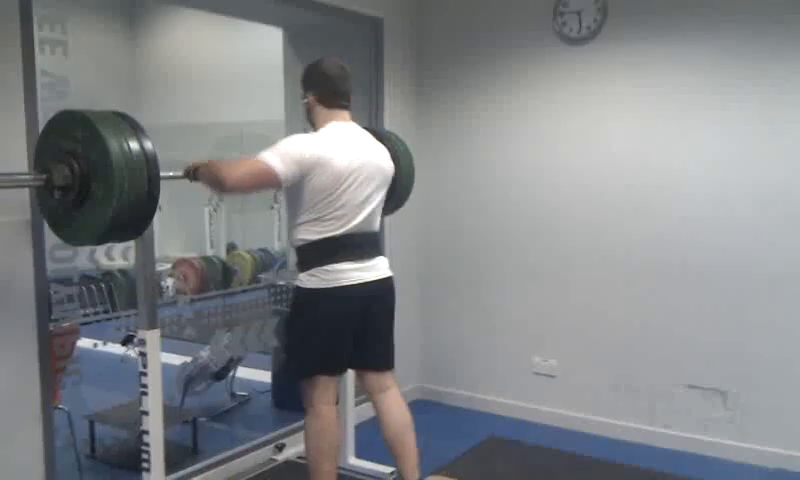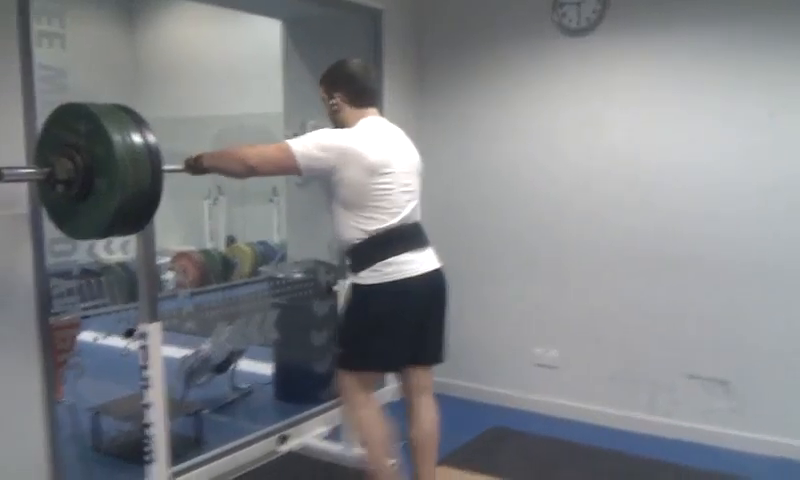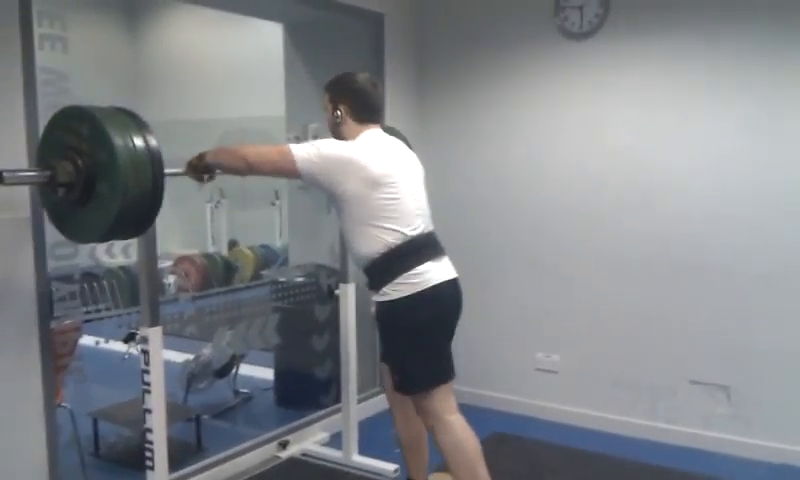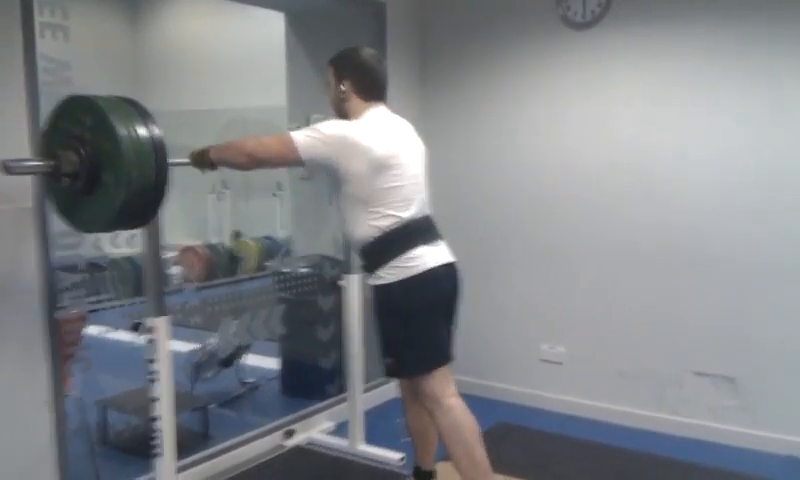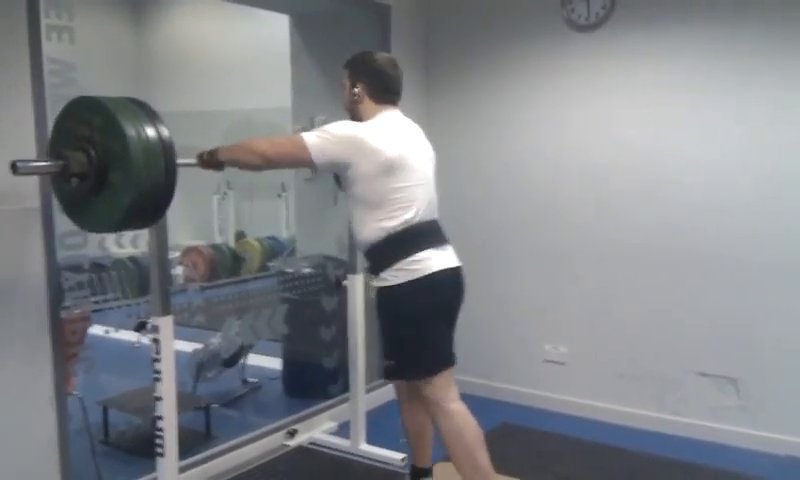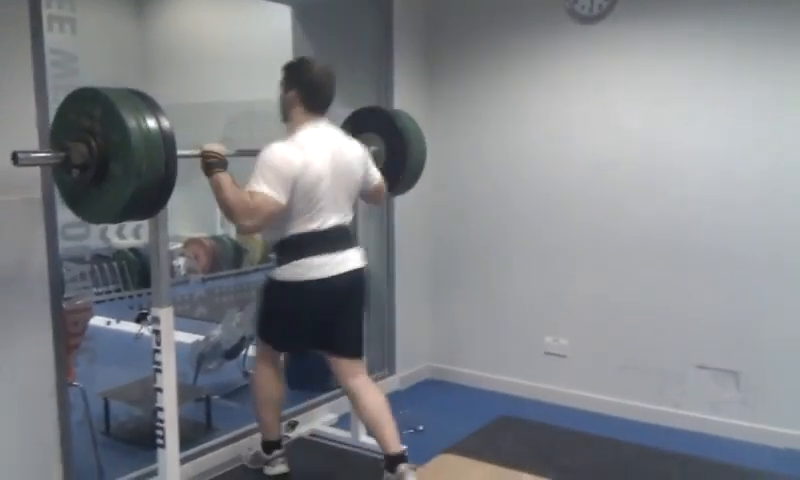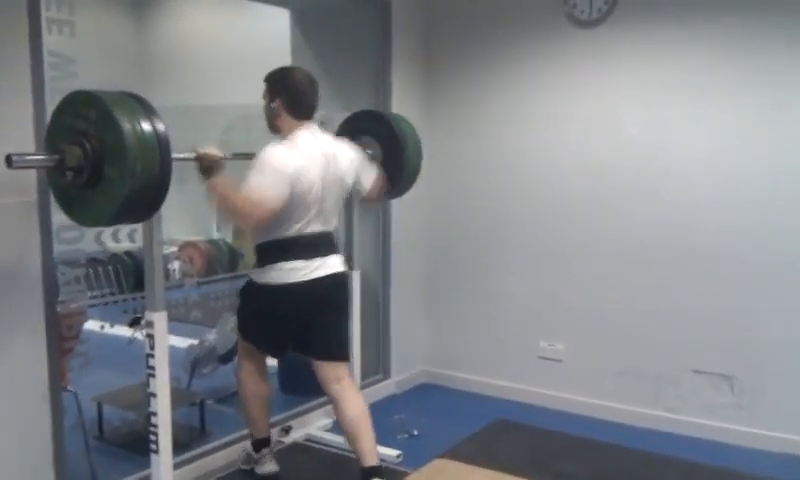
dt=0.7s
person 1, frame 1
left shoulder: (306, 148)
right shoulder: (380, 150)
left elbow: (232, 178)
left wrist: (200, 169)
left hip: (325, 288)
right hip: (376, 280)
left knee: (320, 400)
right knee: (383, 386)
person 1, frame 2
left shoulder: (340, 144)
right shoulder: (400, 139)
left elbow: (253, 161)
left wrist: (202, 160)
left hip: (385, 284)
right hip: (426, 273)
left knee: (355, 387)
right knee: (420, 389)
person 1, frame 3
left shoulder: (341, 156)
right shoulder: (396, 149)
left elbow: (251, 159)
left wrist: (203, 160)
left hip: (410, 295)
right hip: (436, 284)
left knee: (438, 409)
right knee: (398, 386)
person 1, frame 4
left shoulder: (345, 135)
right shoulder: (399, 127)
left elbow: (255, 152)
left wrist: (209, 154)
left hip: (405, 279)
right hip: (432, 267)
left knee: (437, 392)
right knee: (414, 382)
person 1, frame 5
left shoulder: (354, 137)
right shoulder: (408, 131)
left elbow: (268, 154)
left wrist: (216, 155)
left hip: (412, 281)
right hip: (437, 272)
left knee: (440, 397)
right knee: (409, 383)
person 1, frame 6
left shoulder: (282, 154)
right shoulder: (352, 147)
left elbow: (248, 218)
right elbow: (378, 193)
left wrist: (217, 170)
left hip: (299, 279)
right hip: (348, 270)
left knee: (267, 359)
right knee: (354, 376)
person 1, frame 7
left shoulder: (279, 157)
right shoulder: (343, 151)
left elbow: (249, 216)
right elbow: (375, 190)
left wrist: (213, 172)
left hip: (279, 282)
right hip: (330, 277)
left knee: (250, 358)
right knee: (339, 381)
